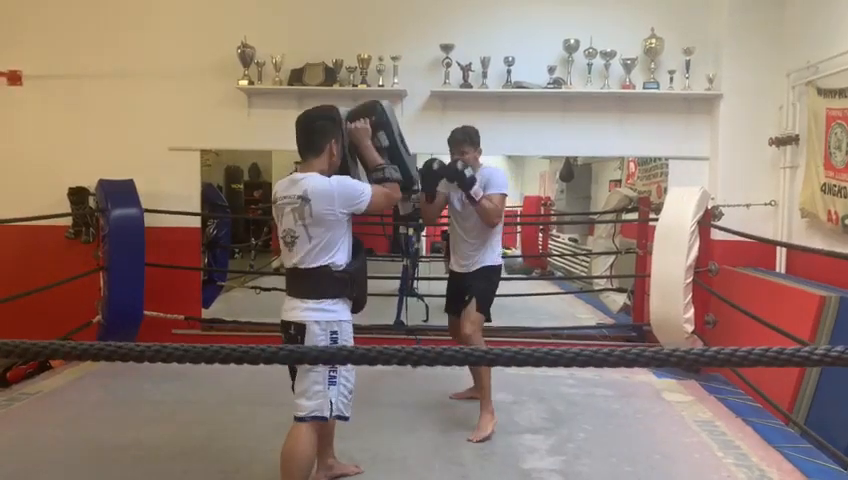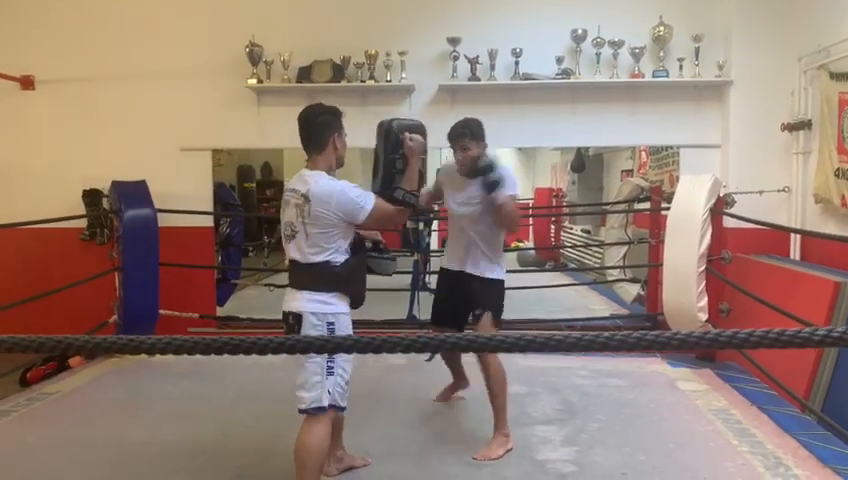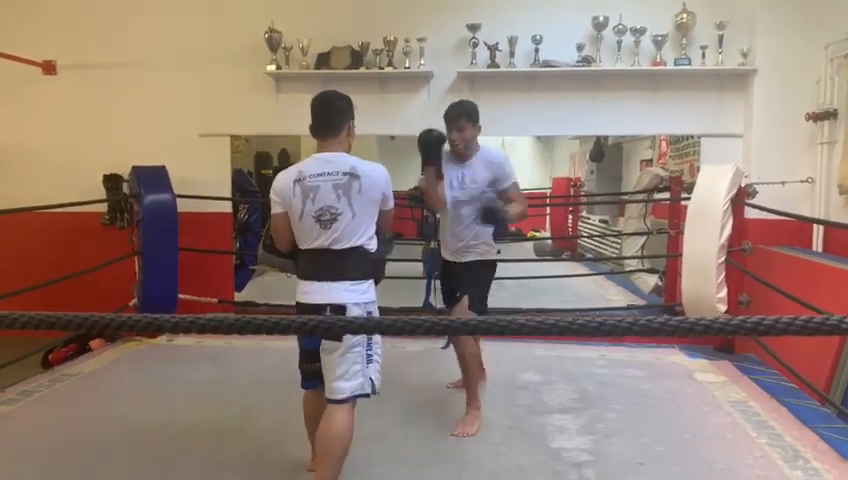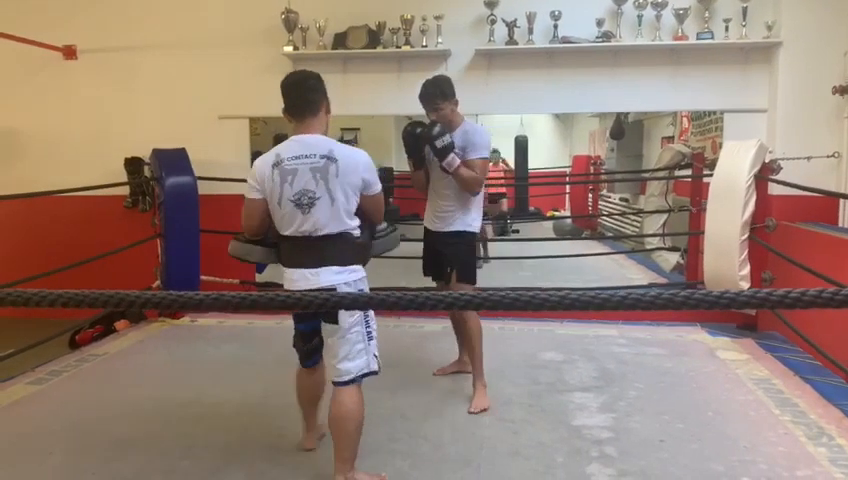
dt=1s
person 1, frame 1
left shoulder: (283, 189)
right shoulder: (334, 189)
right elbow: (392, 194)
right wrist: (364, 144)
left hip: (302, 310)
right hip: (324, 315)
left knee: (323, 400)
right knee: (311, 413)
person 1, frame 2
left shoulder: (295, 186)
right shoulder: (337, 192)
right elbow: (397, 214)
right wrist: (414, 160)
left hip: (303, 303)
right hip: (321, 308)
left knee: (331, 393)
right knee: (319, 407)
person 1, frame 3
left shoulder: (285, 180)
right shoulder: (374, 174)
left elbow: (283, 243)
right elbow: (385, 229)
left hip: (309, 293)
right hip: (353, 296)
left knee: (316, 385)
right knee: (342, 397)
person 1, frame 4
left shoulder: (265, 165)
right shoulder: (354, 159)
left elbow: (252, 227)
right elbow: (376, 216)
left hip: (296, 276)
right hip: (341, 276)
left knee: (309, 358)
right knee: (348, 378)
left ankle: (311, 429)
person 2, frame 1
left shoulder: (493, 176)
right shoulder: (449, 178)
left elbow: (494, 218)
right elbow: (429, 219)
left wrist: (471, 187)
right wrist: (429, 188)
left hip: (486, 266)
right hip: (459, 267)
left knee: (470, 331)
right knee: (457, 330)
left ankle: (487, 412)
right ankle: (478, 386)
person 2, frame 2
left shoulder: (498, 176)
right shoulder: (447, 174)
left elbow: (513, 222)
right elbow: (424, 202)
left wrist: (493, 187)
left hip: (487, 275)
right hip: (453, 272)
left knee: (485, 348)
right knee: (444, 337)
left ankle: (502, 433)
right ankle: (459, 380)
person 2, frame 3
left shoulder: (495, 161)
right shoulder: (439, 160)
left elbow: (520, 203)
right elbow: (433, 202)
left wrist: (503, 212)
right wrist: (431, 165)
left hip: (478, 259)
right hip: (448, 257)
left ankle: (474, 408)
right ankle: (477, 371)
person 2, frame 4
left shoulder: (474, 134)
right shoulder: (429, 136)
left elbow: (475, 184)
right elbow: (422, 186)
left wrist: (447, 156)
right wrist: (414, 157)
left hip: (461, 229)
right hip: (434, 227)
left ankle: (480, 383)
right ankle: (465, 358)
